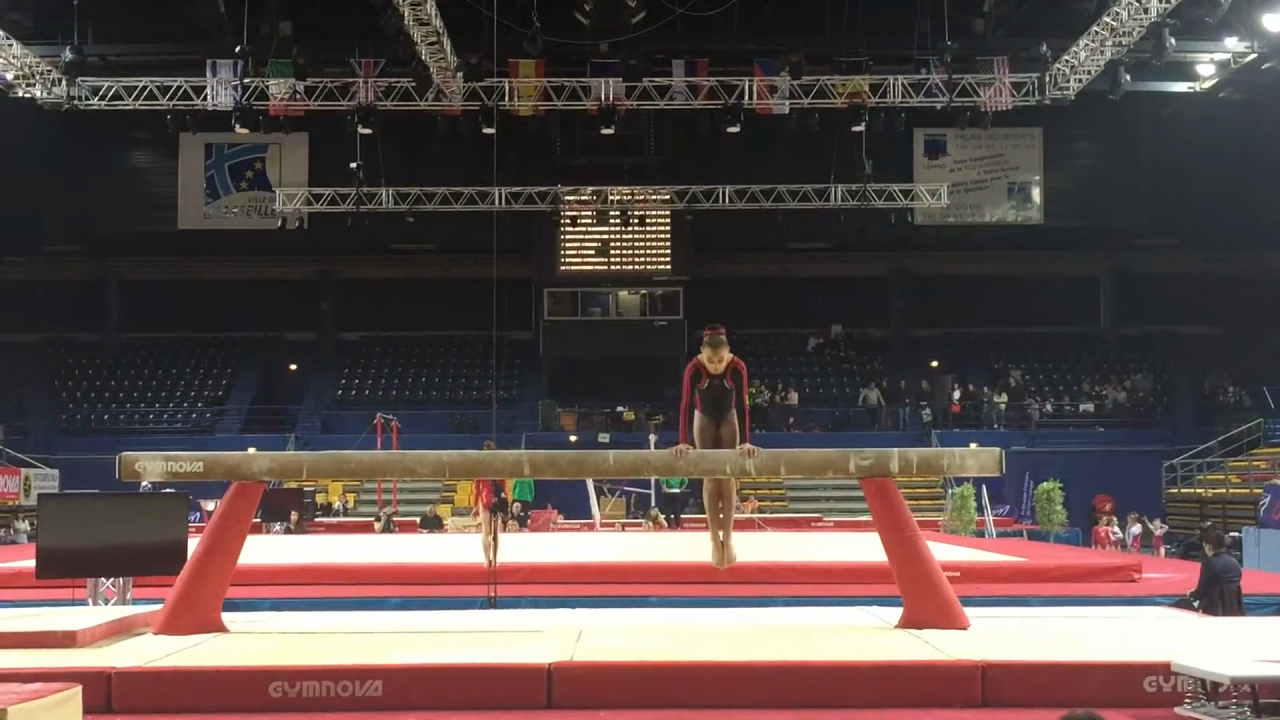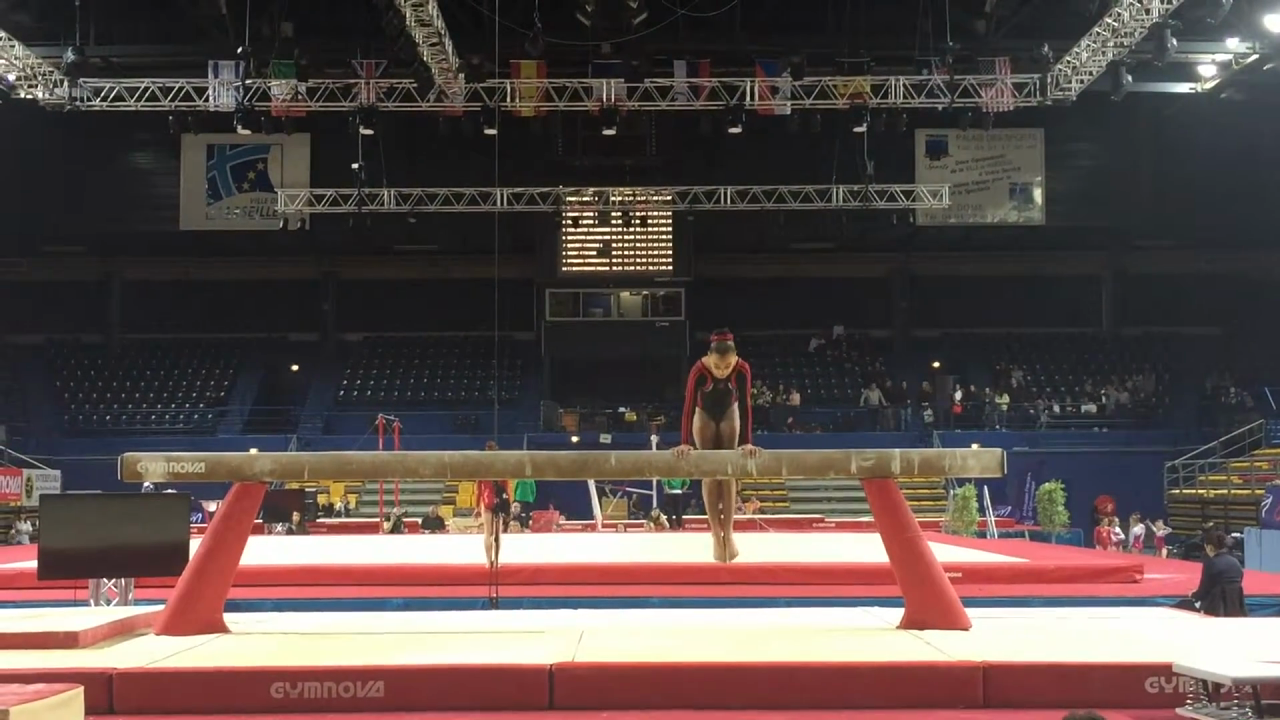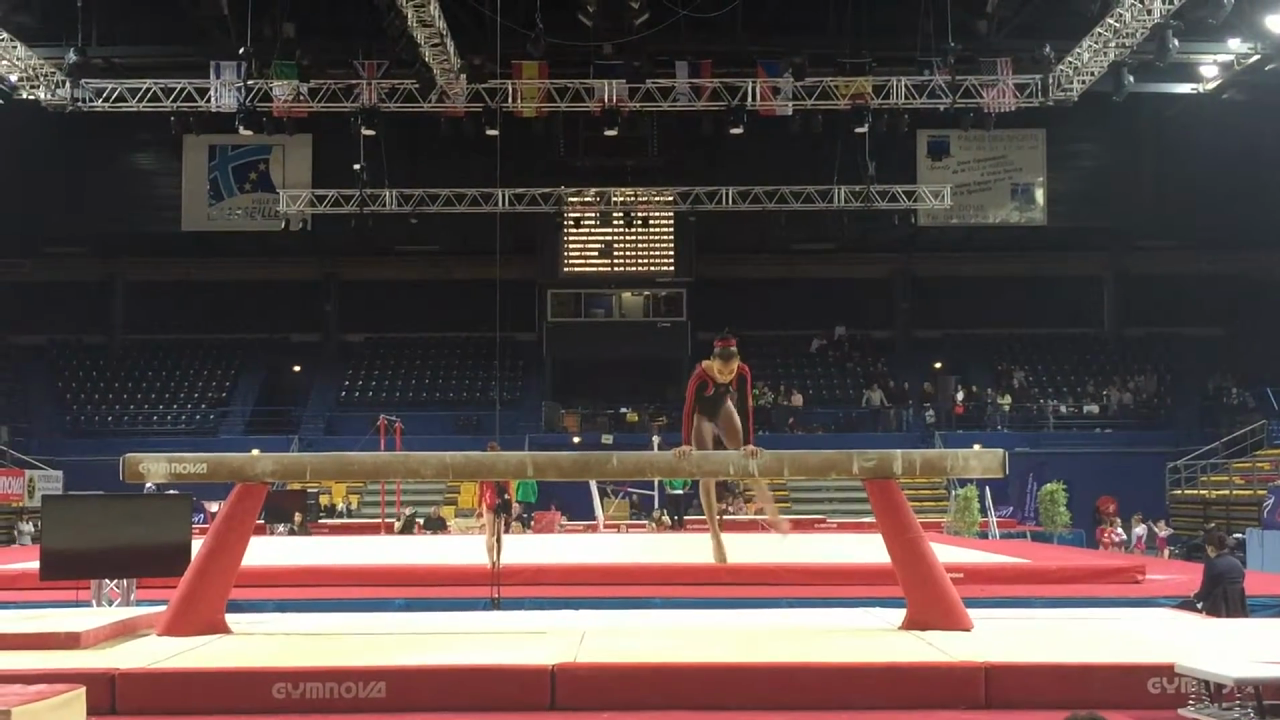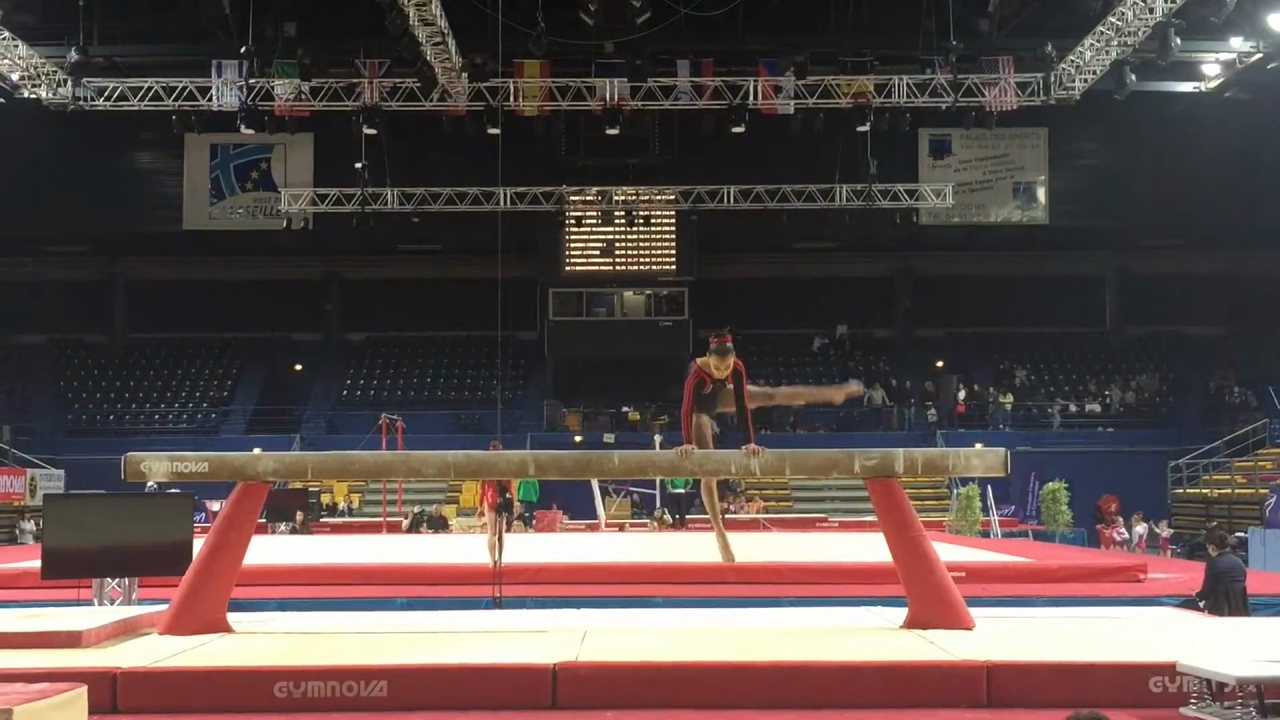
dt=0.3s
person 1, frame 1
left shoulder: (738, 367)
right shoulder: (694, 368)
left elbow: (742, 405)
right elbow: (686, 405)
left wrist: (745, 441)
right wrist: (684, 441)
left hip: (728, 417)
right hip: (704, 417)
left knee: (728, 474)
right knee: (710, 475)
left ankle: (728, 538)
right ankle: (715, 539)
person 1, frame 2
left shoulder: (742, 369)
right shoulder: (698, 371)
left elbow: (745, 405)
right elbow: (689, 406)
left wrist: (746, 443)
right wrist: (685, 443)
left hip: (729, 412)
right hip: (704, 414)
left ankle: (728, 532)
right ankle: (716, 533)
person 1, frame 3
left shoulder: (743, 372)
right shoulder: (699, 376)
left elbow: (746, 408)
right elbow: (689, 410)
left wrist: (749, 443)
right wrist: (687, 444)
left hip: (723, 407)
right hip: (702, 413)
left knee: (748, 457)
left ankle: (771, 511)
right ankle: (715, 536)
person 1, frame 4
left shoulder: (737, 368)
right shoulder: (696, 374)
left elbow: (741, 405)
right elbow: (687, 410)
left wrist: (749, 442)
right wrist: (687, 443)
left hip: (720, 397)
right hip: (699, 410)
left knee: (772, 396)
left ankle: (834, 393)
right ankle: (720, 533)
